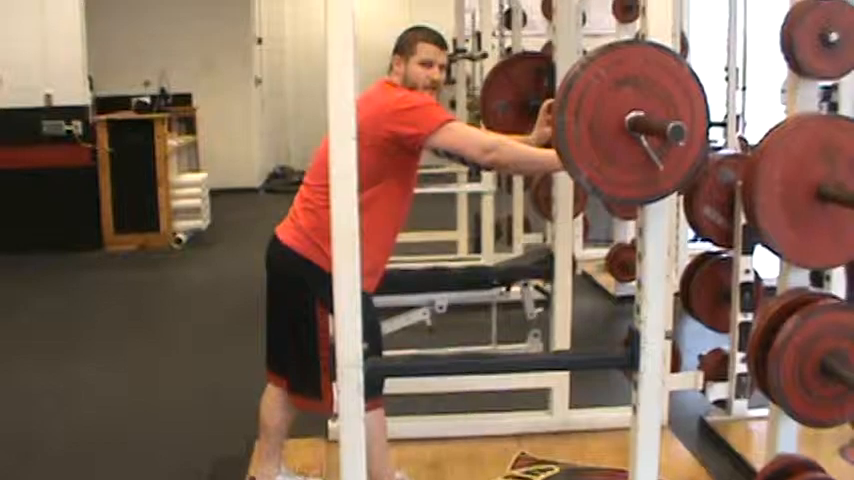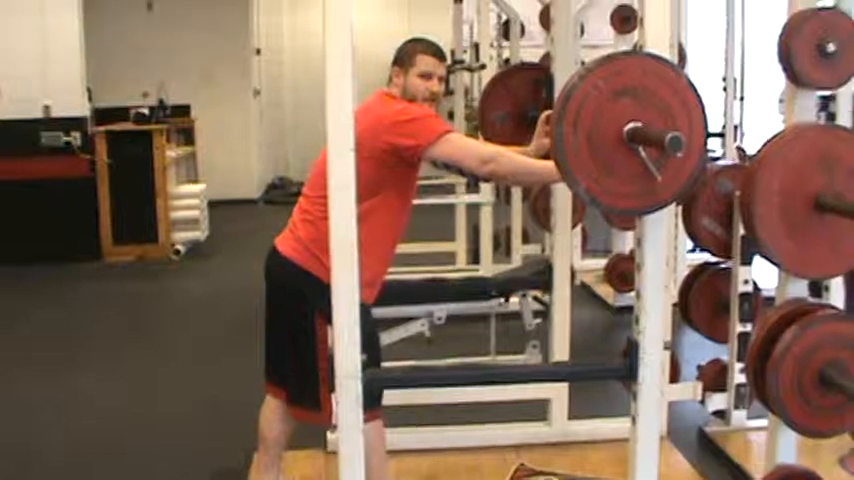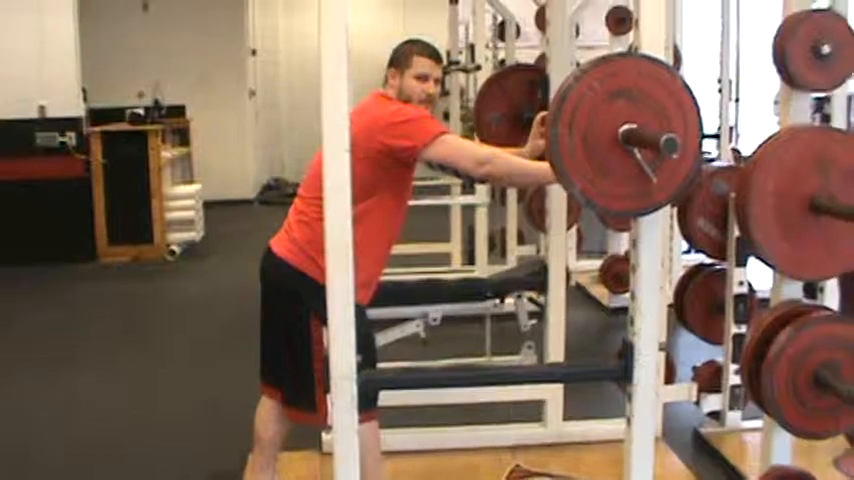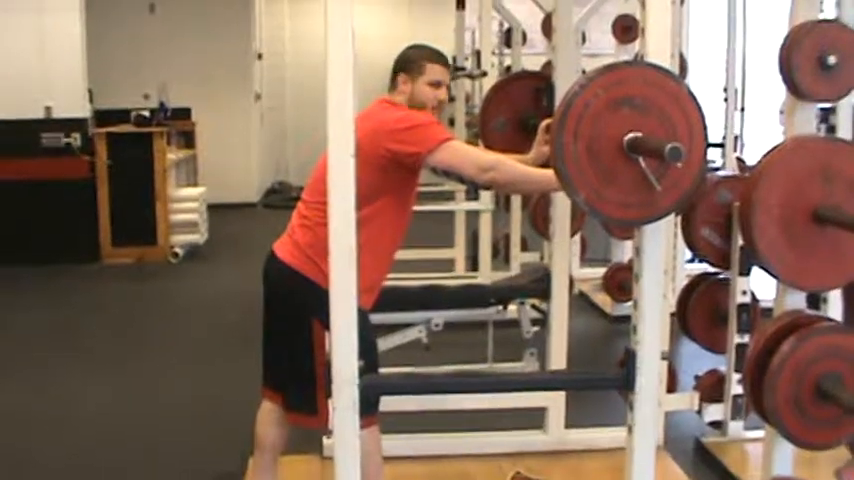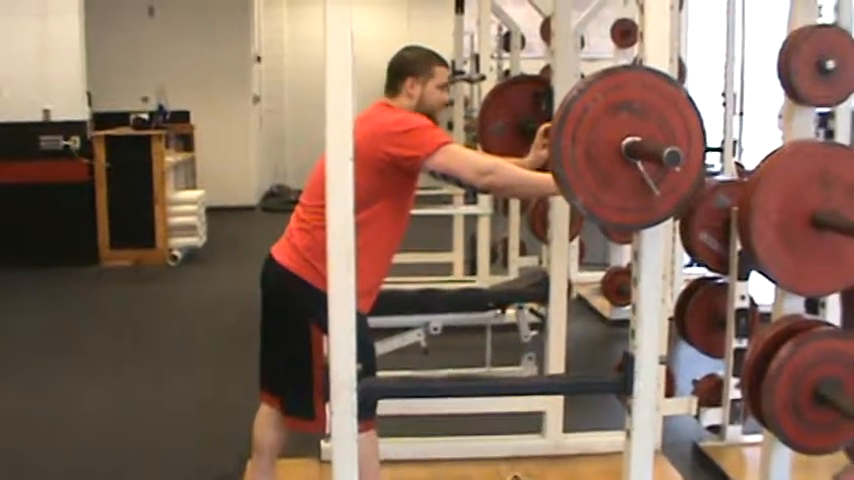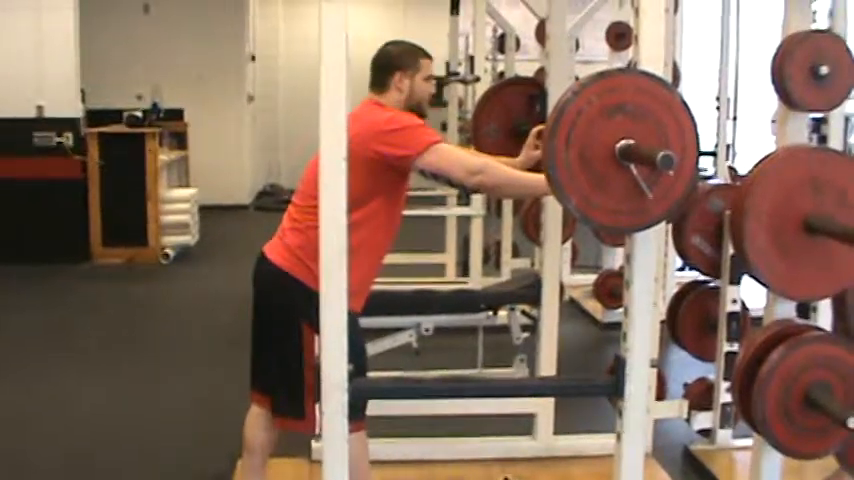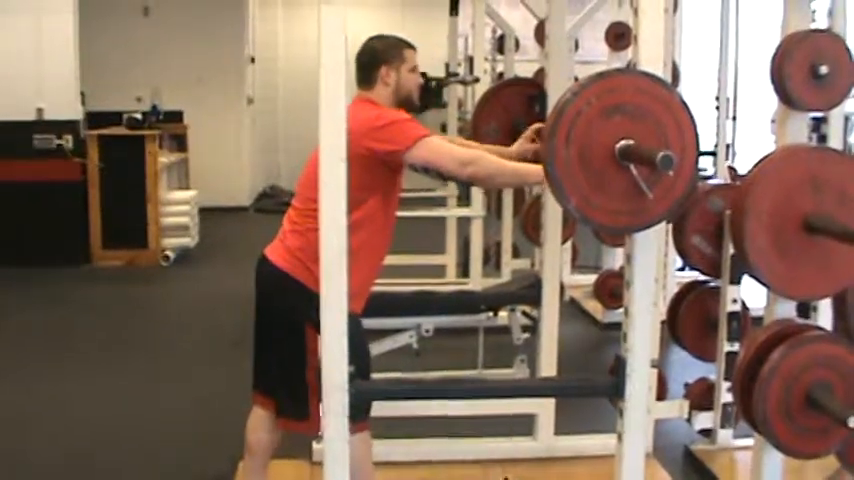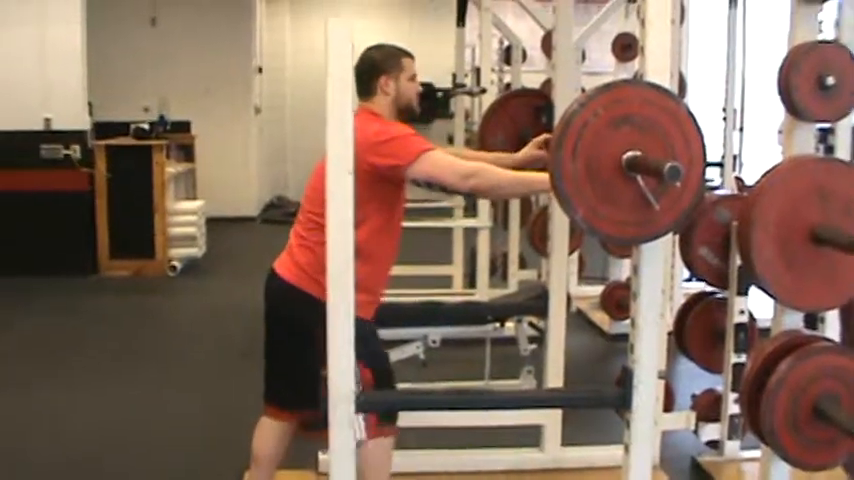
dt=0.2s
person 1, frame 1
left shoulder: (390, 104)
right shoulder: (402, 106)
left elbow: (471, 141)
right elbow: (486, 152)
left wrist: (532, 140)
left hip: (298, 251)
right hip: (318, 261)
left knee: (290, 373)
right knee: (362, 380)
person 1, frame 2
left shoulder: (390, 116)
right shoulder: (400, 117)
left elbow: (471, 152)
right elbow: (485, 164)
left wrist: (530, 152)
left hip: (296, 263)
right hip: (317, 273)
left knee: (289, 385)
right knee: (361, 392)
person 1, frame 3
left shoulder: (384, 117)
right shoulder: (396, 118)
left elbow: (466, 153)
right elbow: (480, 165)
left wrist: (526, 153)
left hip: (291, 264)
right hip: (313, 273)
left knee: (284, 386)
right knee: (357, 395)
person 1, frame 4
left shoulder: (389, 122)
right shoulder: (401, 123)
left elbow: (472, 159)
right elbow: (485, 170)
left wrist: (530, 160)
left hip: (295, 268)
right hip: (317, 277)
left knee: (286, 390)
right knee: (358, 399)
person 1, frame 5
left shoulder: (386, 125)
right shoulder: (400, 127)
left elbow: (469, 163)
right elbow: (483, 174)
left wrist: (528, 164)
left hip: (292, 271)
right hip: (314, 281)
left knee: (283, 393)
right knee: (356, 403)
person 1, frame 6
left shoulder: (377, 122)
right shoulder: (390, 126)
left elbow: (456, 158)
right elbow: (473, 174)
left wrist: (519, 163)
left hip: (284, 270)
right hip: (306, 281)
left knee: (273, 394)
right knee: (345, 405)
person 1, frame 7
left shoulder: (368, 119)
right shoulder: (381, 123)
left elbow: (448, 146)
right elbow: (465, 166)
left wrist: (512, 152)
right wrist: (552, 174)
left hip: (286, 272)
right hip: (308, 284)
left knee: (276, 396)
right knee: (349, 408)
person 1, frame 8
left shoulder: (371, 132)
right shoulder: (382, 138)
left elbow: (449, 157)
right elbow: (466, 178)
left wrist: (518, 158)
right wrist: (557, 180)
left hip: (295, 285)
right hip: (320, 297)
left knee: (284, 407)
right knee: (375, 419)
